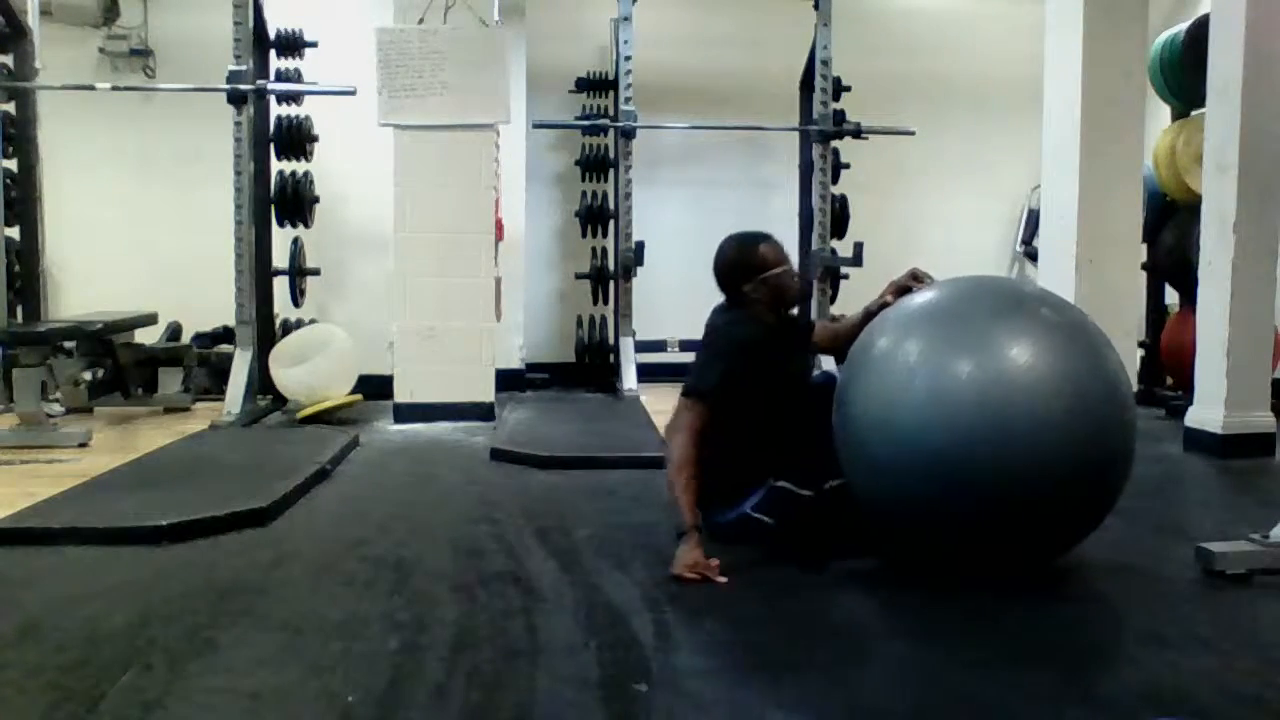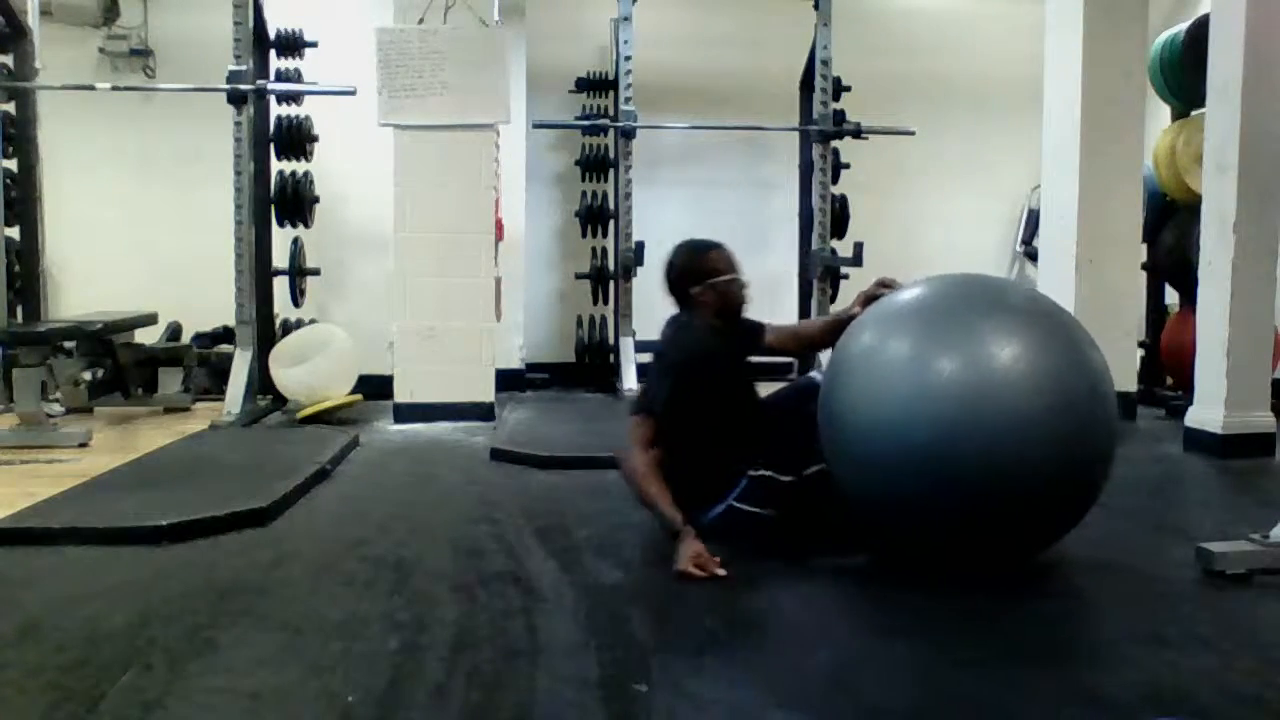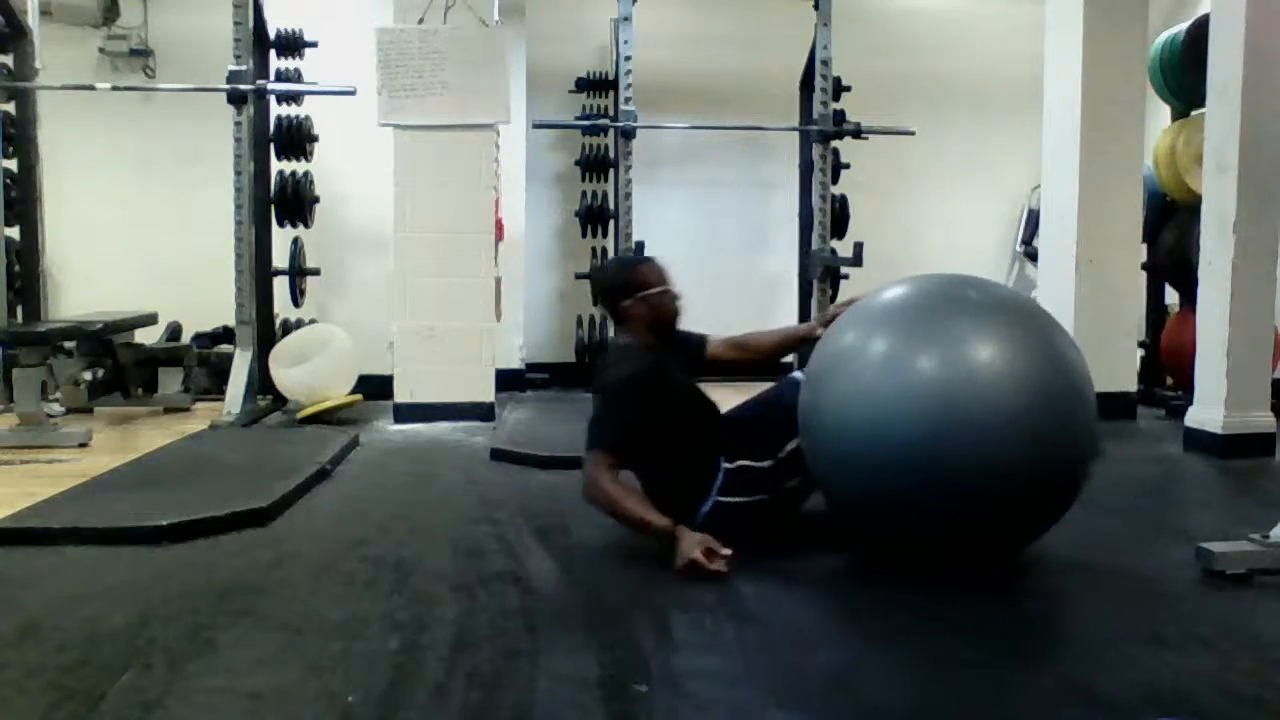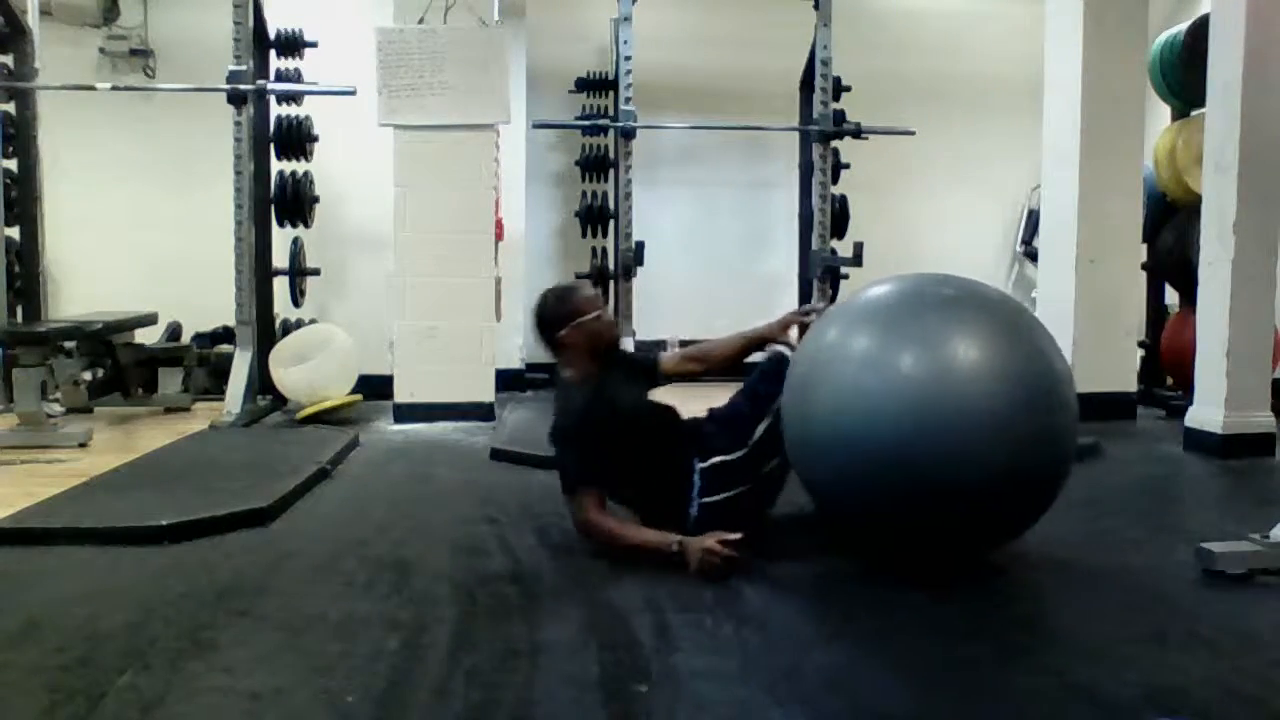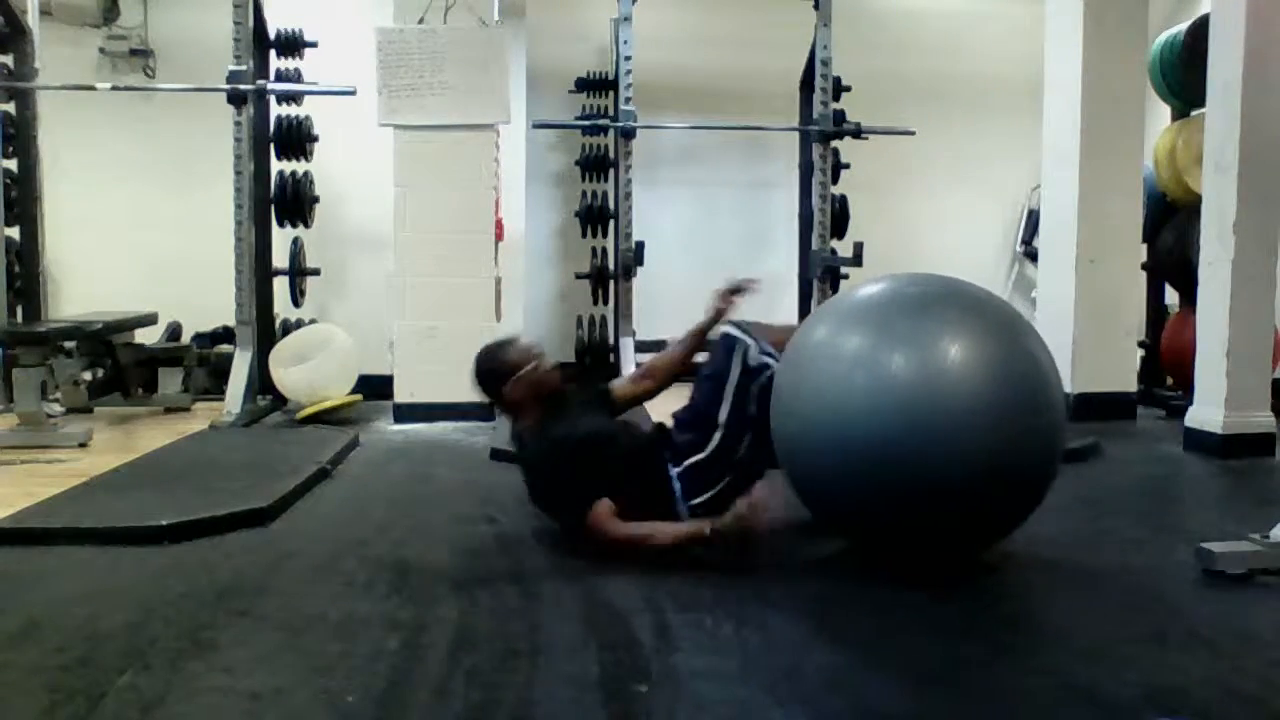
dt=0.2s
person 1, frame 1
left shoulder: (766, 320)
right shoulder: (736, 340)
left elbow: (837, 338)
right elbow: (682, 431)
left wrist: (881, 305)
right wrist: (689, 536)
right hip: (741, 503)
left knee: (840, 387)
person 1, frame 2
left shoulder: (714, 327)
right shoulder: (684, 355)
left elbow: (793, 339)
right elbow: (635, 450)
left wrist: (853, 312)
right wrist: (684, 534)
right hip: (724, 506)
left knee: (822, 387)
person 1, frame 3
left shoulder: (655, 342)
right shoulder: (627, 379)
left elbow: (734, 349)
right elbow: (597, 482)
left wrist: (810, 331)
right wrist: (676, 534)
right hip: (713, 501)
left knee: (804, 386)
person 1, frame 4
left shoulder: (607, 365)
right shoulder: (577, 415)
left elbow: (691, 361)
right elbow: (587, 518)
left wrist: (769, 332)
right wrist: (680, 545)
right hip: (703, 497)
left knee: (784, 357)
right knee: (787, 367)
person 1, frame 5
left shoulder: (558, 400)
right shoulder: (543, 450)
left elbow: (648, 379)
right elbow: (614, 530)
left wrist: (711, 320)
right wrist: (714, 528)
right hip: (685, 487)
left knee: (741, 339)
right knee: (738, 343)
